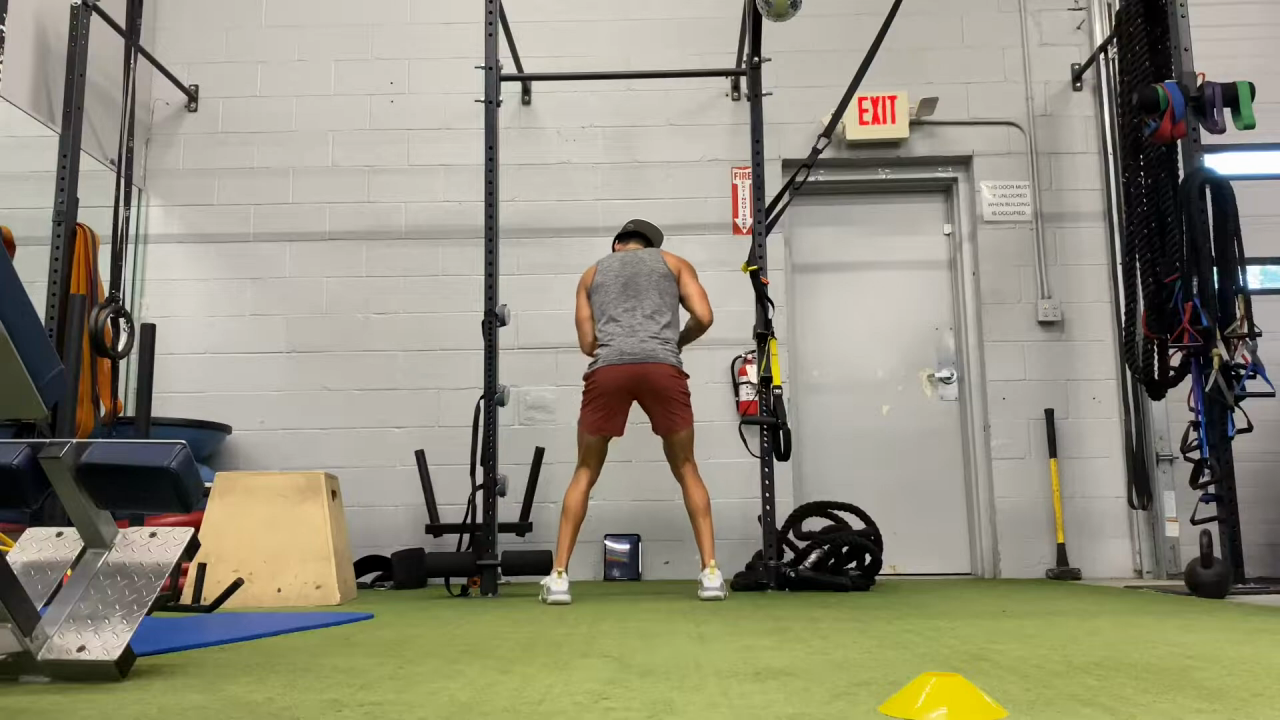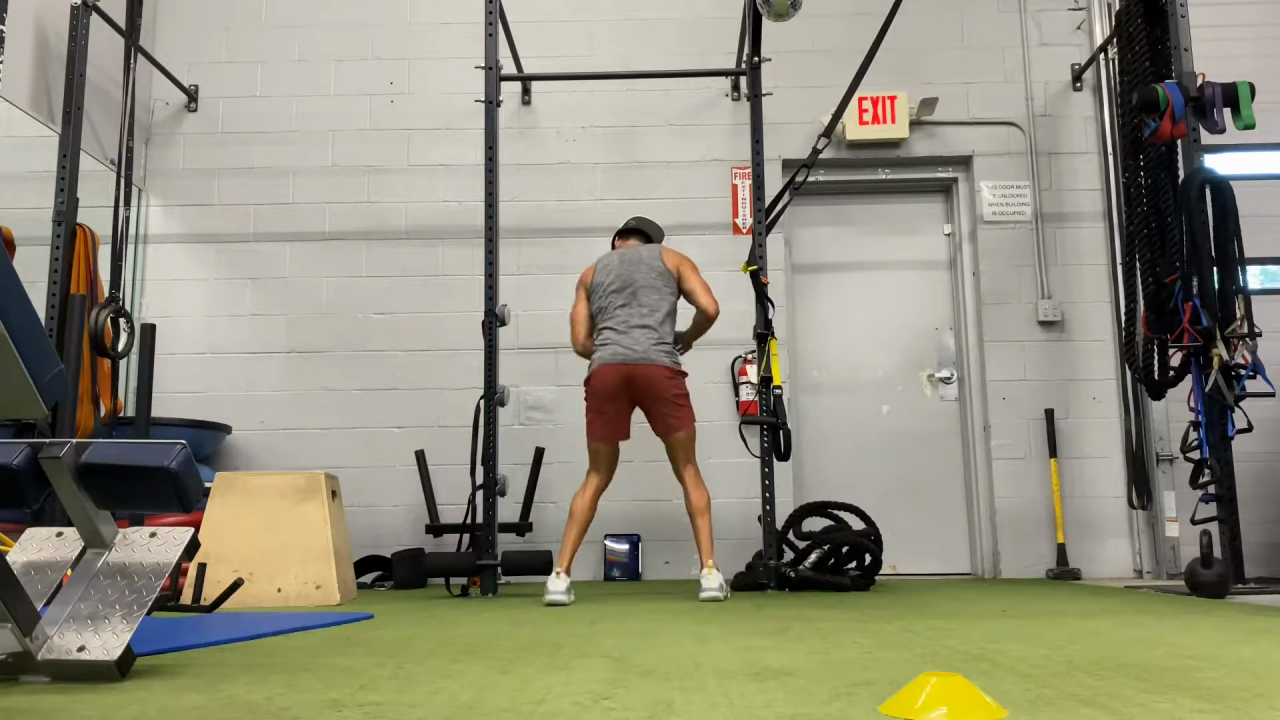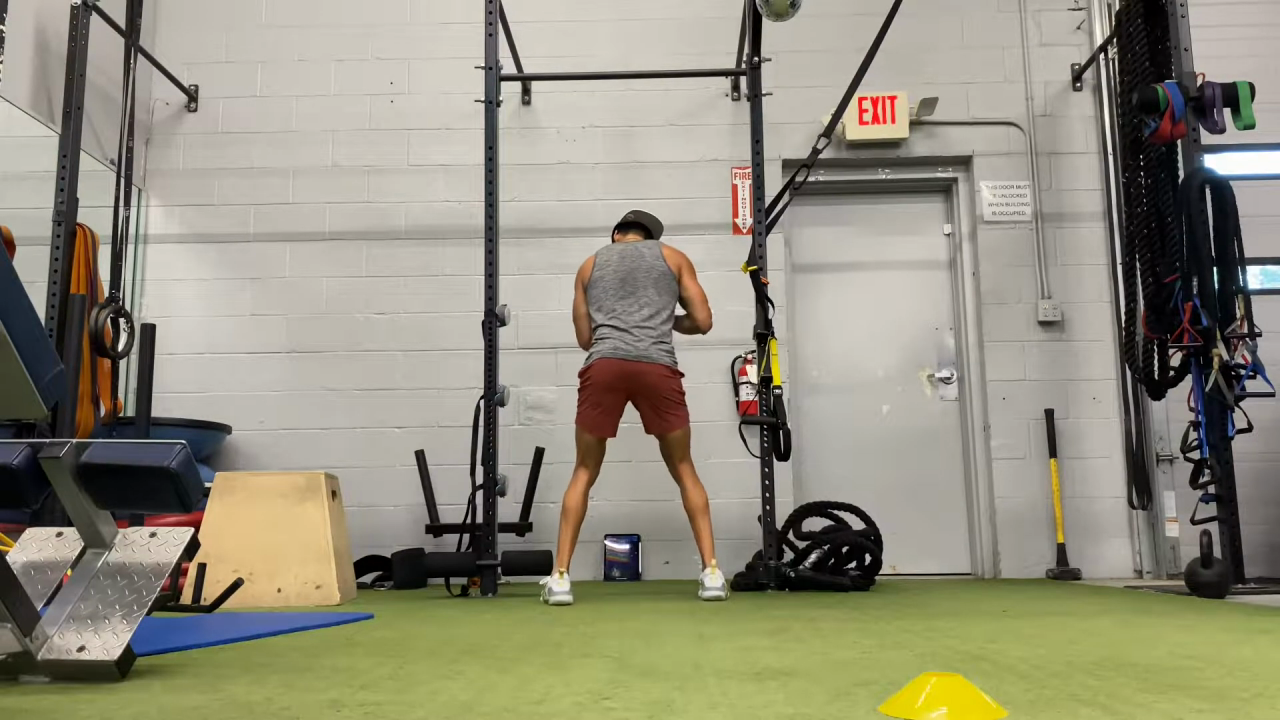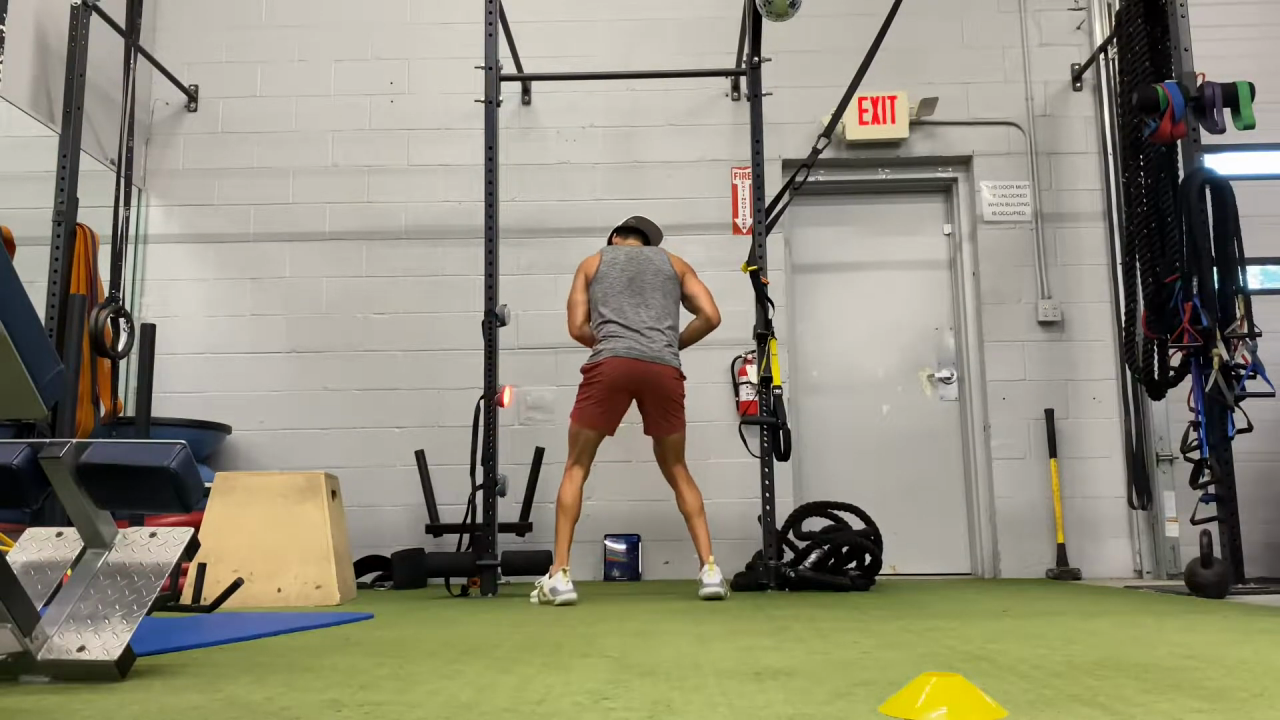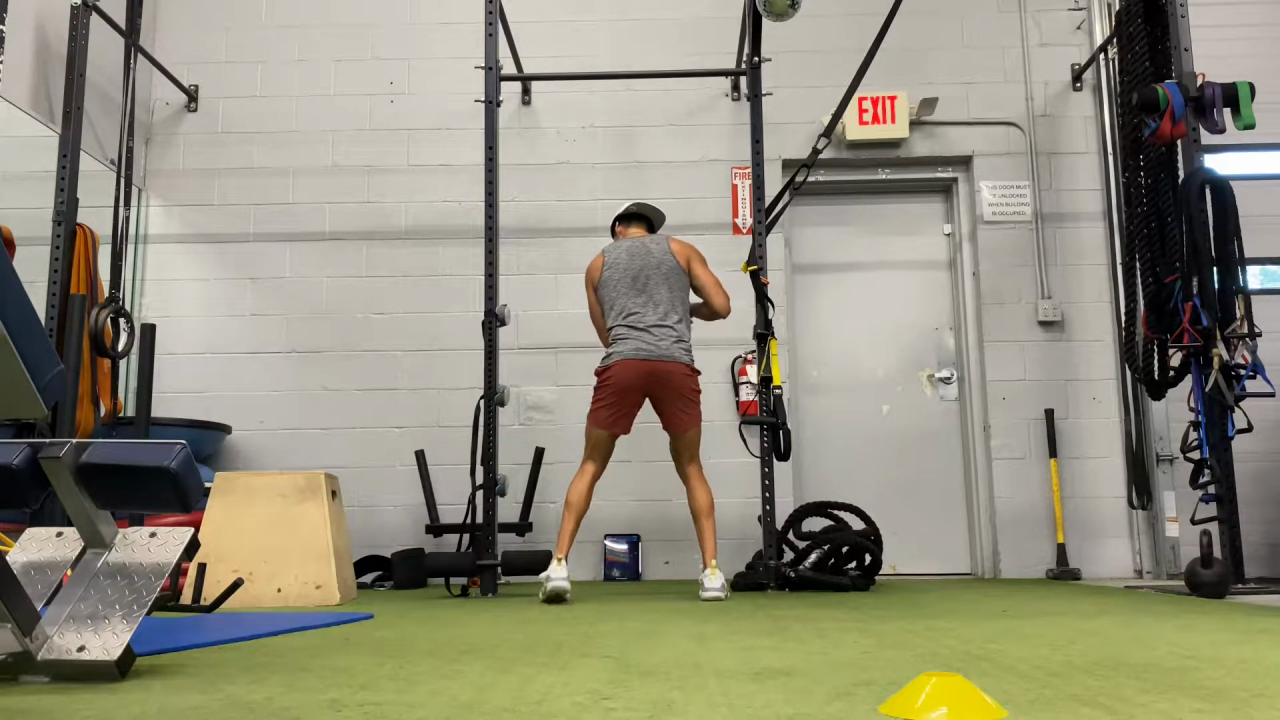
dt=1s
person 1, frame 1
left shoulder: (593, 273)
right shoulder: (674, 263)
left elbow: (588, 342)
right elbow: (703, 317)
left hip: (609, 370)
right hip: (661, 368)
left knee: (585, 473)
right knee: (686, 471)
left ankle: (559, 577)
right ankle: (710, 573)
person 1, frame 2
left shoulder: (592, 272)
right shoulder: (671, 258)
left elbow: (581, 344)
right elbow: (709, 309)
right wrist: (682, 340)
left hip: (607, 370)
right hip: (658, 369)
left knee: (597, 478)
right knee: (687, 472)
left ankle: (560, 576)
right ankle: (709, 573)
person 1, frame 3
left shoulder: (590, 266)
right shoulder: (672, 257)
right elbow: (702, 321)
left hip: (604, 367)
right hip: (656, 368)
left knee: (584, 473)
right knee: (683, 470)
left ankle: (560, 578)
right ankle: (711, 572)
person 1, frame 4
left shoulder: (593, 263)
right shoulder: (674, 263)
left elbow: (578, 328)
right elbow: (711, 316)
left hip: (609, 366)
right hip: (662, 370)
left knee: (576, 470)
right knee: (677, 473)
left ankle: (560, 576)
right ankle: (710, 569)
person 1, frame 5
left shoulder: (598, 264)
right shoulder: (680, 250)
right elbow: (721, 307)
left hip: (621, 366)
right hip: (674, 366)
left knee: (590, 468)
right knee: (691, 470)
left ankle: (558, 565)
right ankle: (712, 574)
